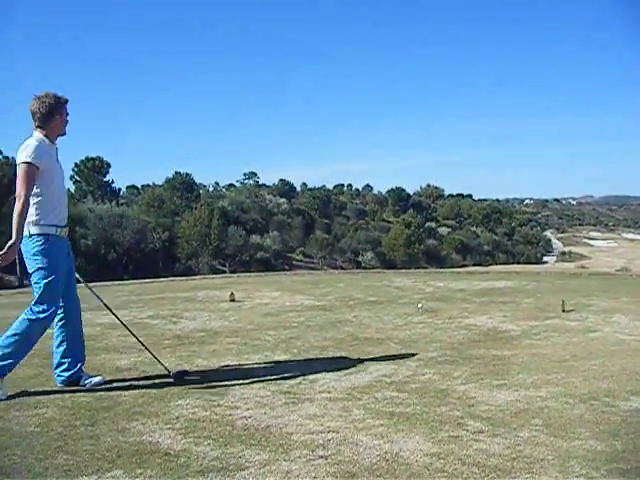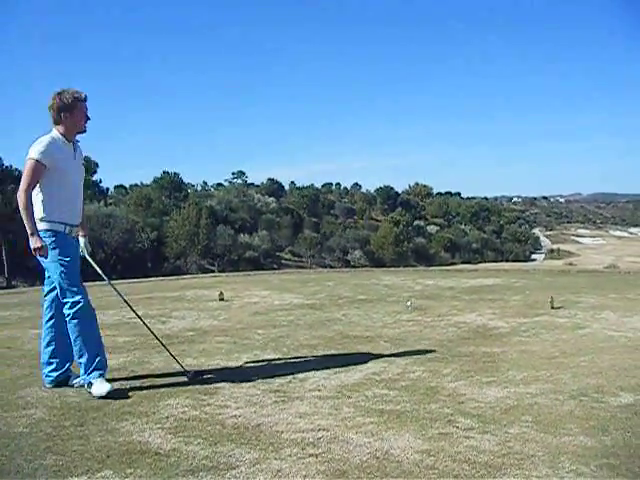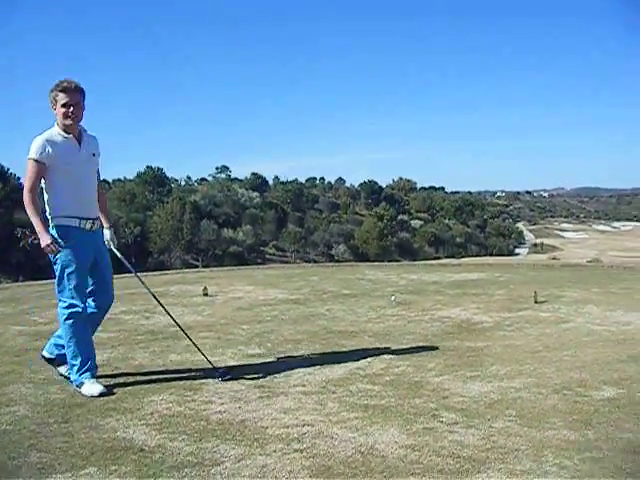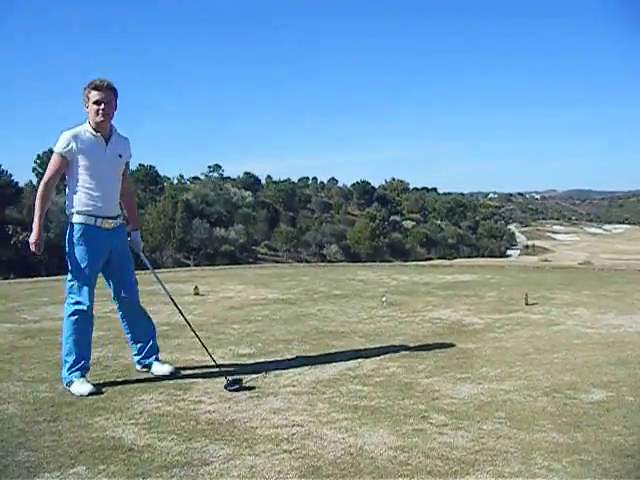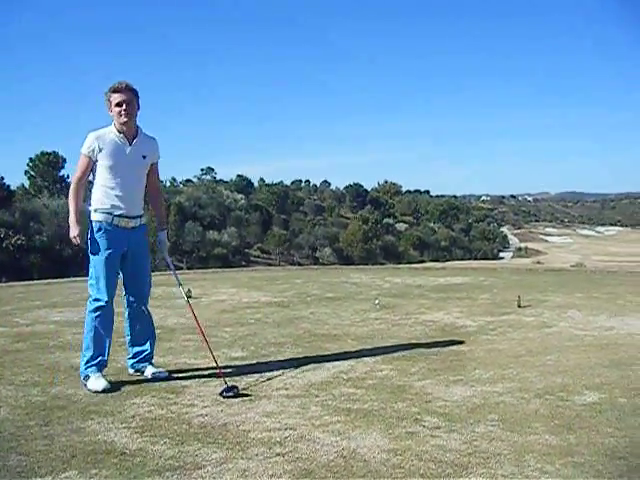
dt=0.4s
person 1, frame 1
left shoulder: (50, 149)
right shoulder: (34, 148)
left hip: (58, 239)
right hip: (42, 240)
left knee: (69, 308)
right knee: (43, 310)
left ankle: (69, 371)
person 1, frame 2
left shoulder: (75, 149)
right shoulder: (45, 147)
right elbow: (24, 192)
left wrist: (82, 233)
right wrist: (33, 234)
left hip: (68, 237)
right hip: (52, 237)
left knee: (58, 307)
right knee: (77, 303)
left ankle: (55, 372)
right ankle: (93, 372)
person 1, frame 3
left shoulder: (92, 142)
right shoulder: (44, 144)
right elbow: (29, 192)
left wrist: (107, 226)
right wrist: (43, 232)
left hip: (93, 232)
right hip: (66, 234)
left knee: (102, 298)
right knee: (73, 305)
left ankle: (57, 350)
right ankle: (82, 374)
person 1, frame 4
left shoulder: (123, 143)
right shoulder: (71, 139)
right elbow: (47, 184)
left wrist: (135, 229)
right wrist: (37, 226)
left hip: (116, 230)
right hip: (85, 230)
left knee: (128, 298)
right knee: (80, 303)
left ankle: (146, 357)
right ankle: (73, 373)
person 1, frame 5
left shoulder: (150, 144)
right shoulder: (97, 140)
right elbow: (78, 182)
left wrist: (162, 229)
right wrist: (74, 221)
left hip: (137, 229)
right hip: (105, 228)
left knee: (139, 299)
right knee: (101, 299)
left ankle: (140, 360)
right ankle: (92, 368)
